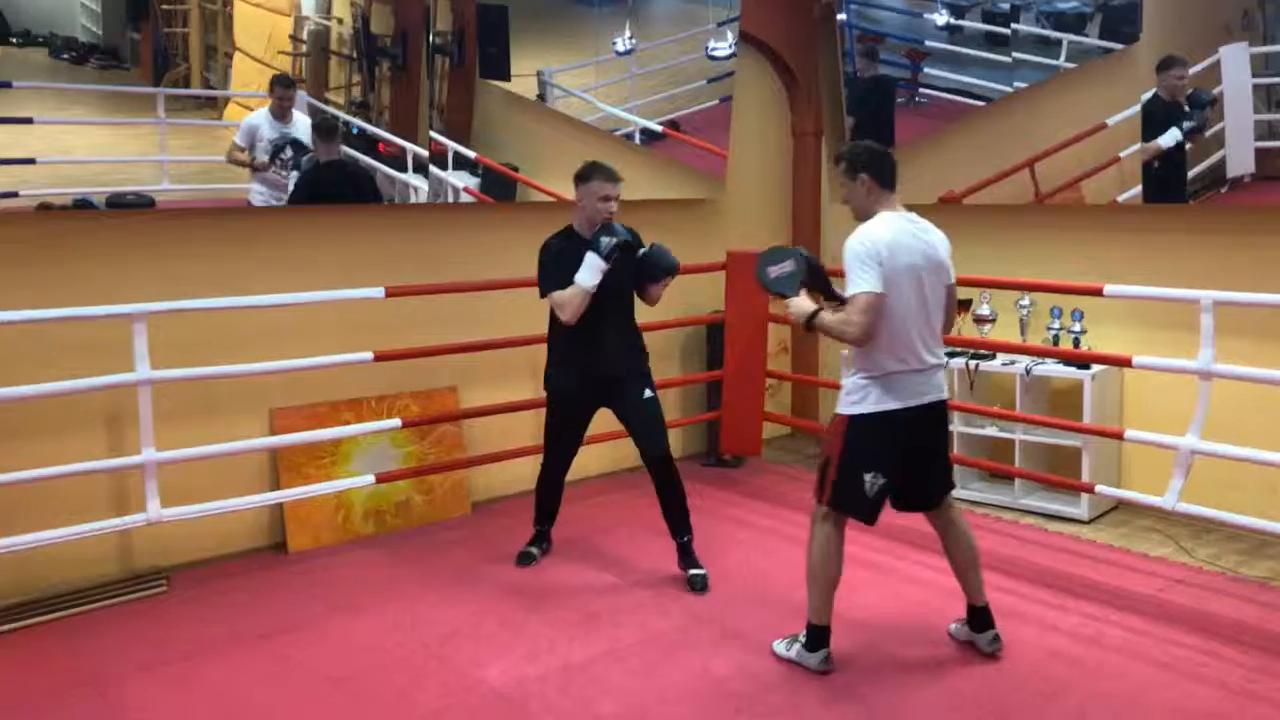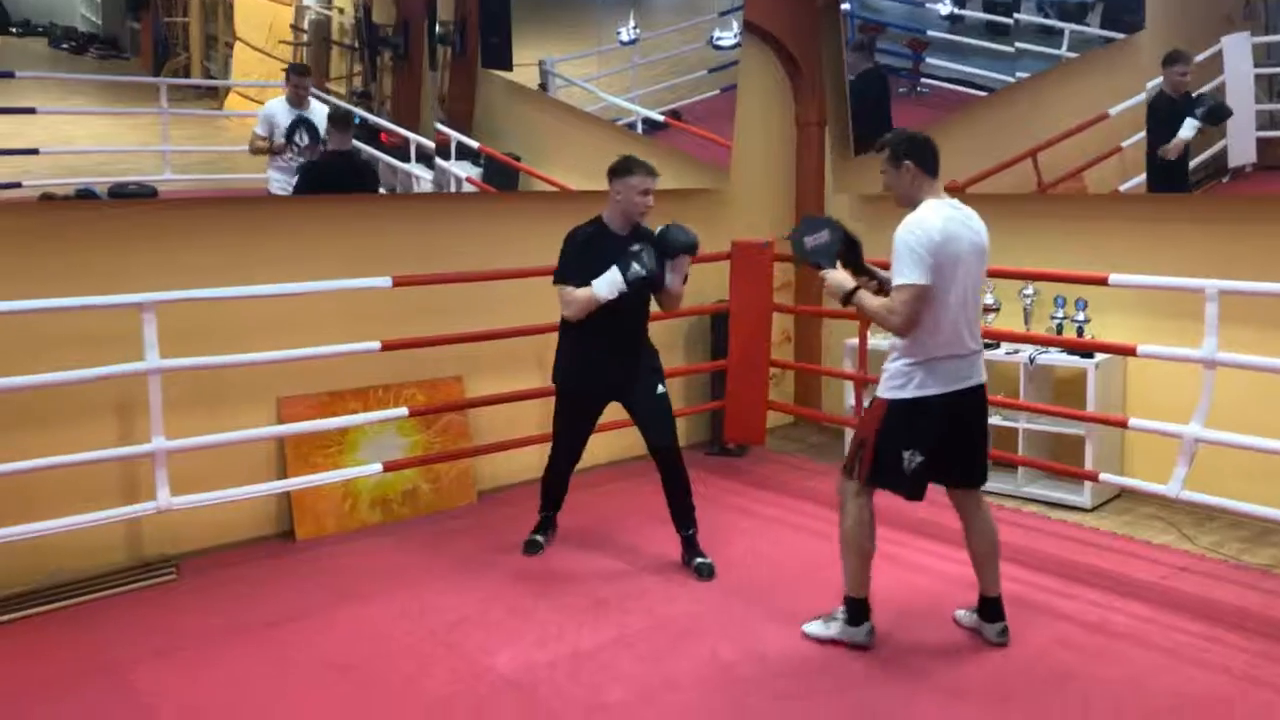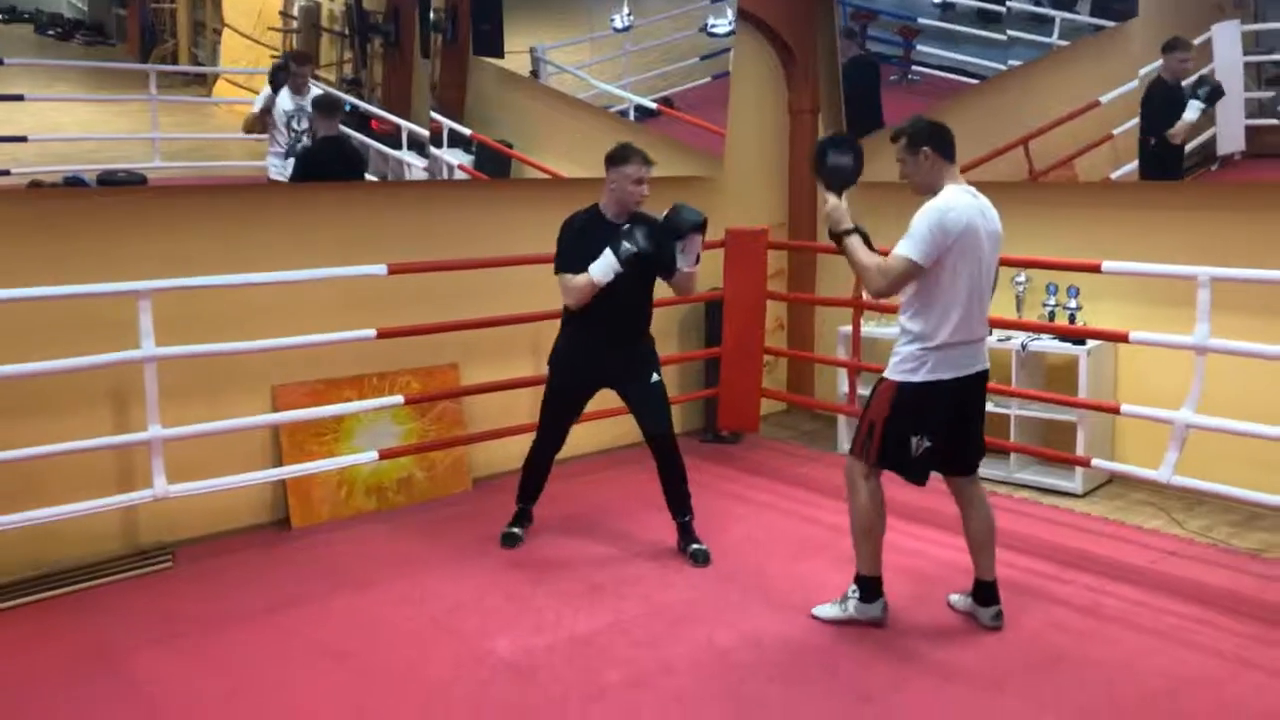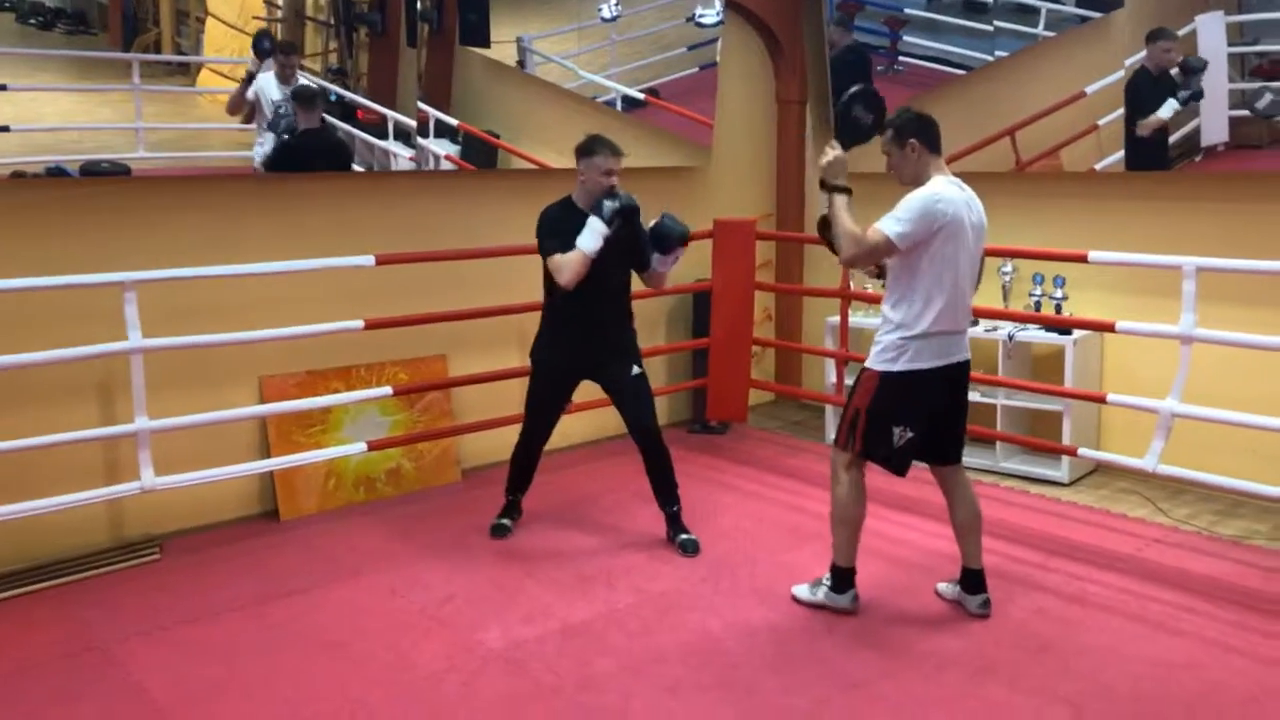
dt=0.2s
person 1, frame 1
left shoulder: (866, 240)
right shoulder: (934, 238)
left elbow: (858, 329)
left wrist: (812, 314)
left hip: (872, 405)
right hip: (928, 398)
left knee: (828, 515)
right knee: (941, 508)
left ankle: (815, 641)
right ankle: (981, 623)
person 1, frame 2
left shoulder: (917, 229)
right shoulder: (973, 224)
left elbow: (900, 320)
left wrist: (850, 291)
right wrist: (886, 282)
left hip: (914, 389)
right hip: (966, 382)
left knee: (855, 488)
right knee: (968, 495)
left ankle: (854, 616)
right ankle: (991, 613)
person 1, frame 3
left shoulder: (939, 212)
right shoulder: (985, 211)
left elbow: (881, 284)
left wrist: (845, 228)
right wrist: (897, 264)
left hip: (921, 372)
right hip: (969, 368)
left knee: (862, 469)
right knee: (965, 480)
left ankle: (867, 595)
right ankle: (986, 597)
person 1, frame 4
left shoulder: (927, 201)
right shoulder: (969, 202)
left elbow: (854, 252)
left wrist: (836, 187)
right wrist: (893, 264)
left hip: (903, 361)
right hip: (950, 358)
left knee: (847, 460)
right knee: (949, 469)
left ankle: (840, 583)
right ankle: (973, 585)
person 2, frame 1
left shoulder: (627, 239)
right shoulder: (556, 248)
left elbow: (648, 298)
right elbow: (567, 312)
left wrist: (660, 278)
right wrist: (597, 259)
left hip: (627, 369)
right hip: (572, 375)
left knee: (659, 457)
right knee: (556, 461)
left ankle: (687, 551)
right ankle: (541, 534)
person 2, frame 2
left shoulder: (650, 241)
right shoulder: (582, 240)
left elbow: (670, 306)
right elbow: (569, 307)
left wrist: (678, 268)
right wrist: (618, 278)
left hip: (638, 364)
right hip: (583, 368)
left knee: (667, 450)
right knee: (565, 452)
left ankle: (690, 542)
right ankle: (547, 520)
person 2, frame 3
left shoulder: (653, 230)
right shoulder: (578, 228)
left elbow: (684, 291)
right elbow: (572, 296)
left wrist: (690, 248)
right wrist: (613, 258)
left hip: (635, 354)
right hip: (579, 356)
left knee: (663, 439)
right knee: (549, 438)
left ankle: (685, 528)
right ankle: (522, 512)
person 2, frame 4
left shoulder: (626, 220)
right shoulder: (554, 218)
left elbow: (654, 282)
right elbow: (566, 276)
left wrist: (668, 253)
right wrist: (599, 224)
left hip: (616, 346)
right hip: (560, 348)
left knee: (647, 431)
right knee: (534, 432)
left ankle: (674, 519)
right ankle: (512, 504)
